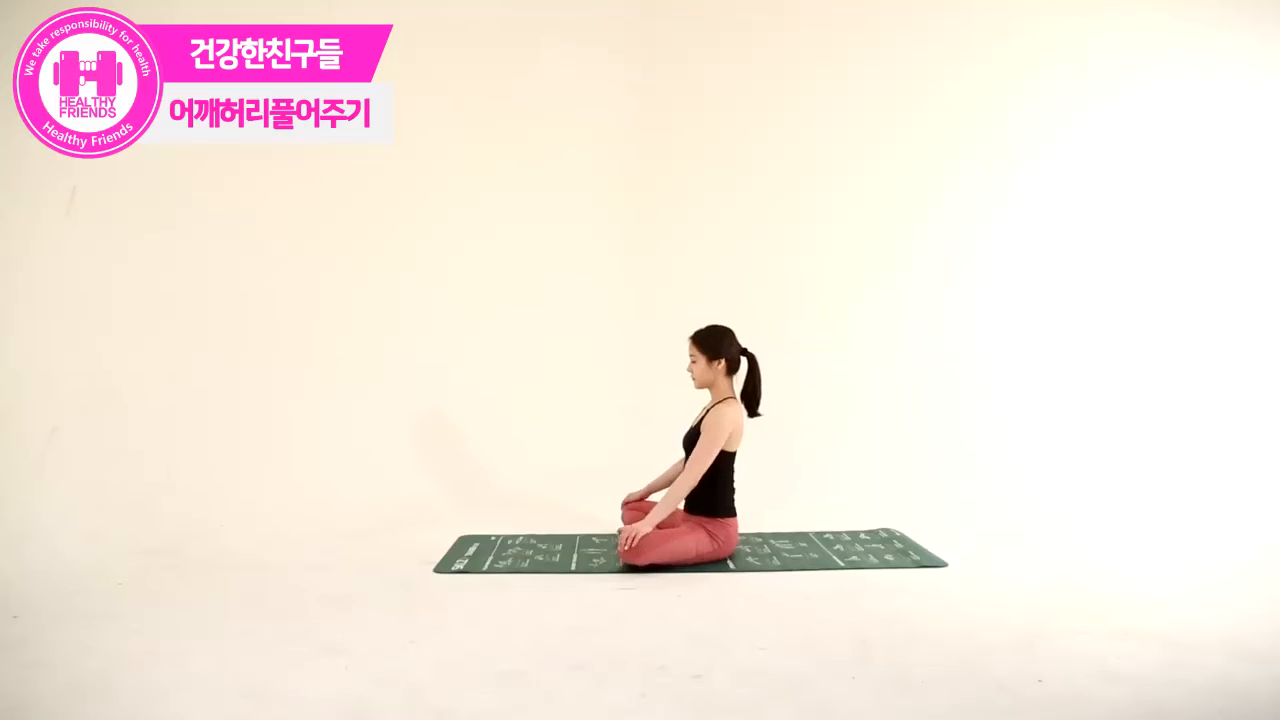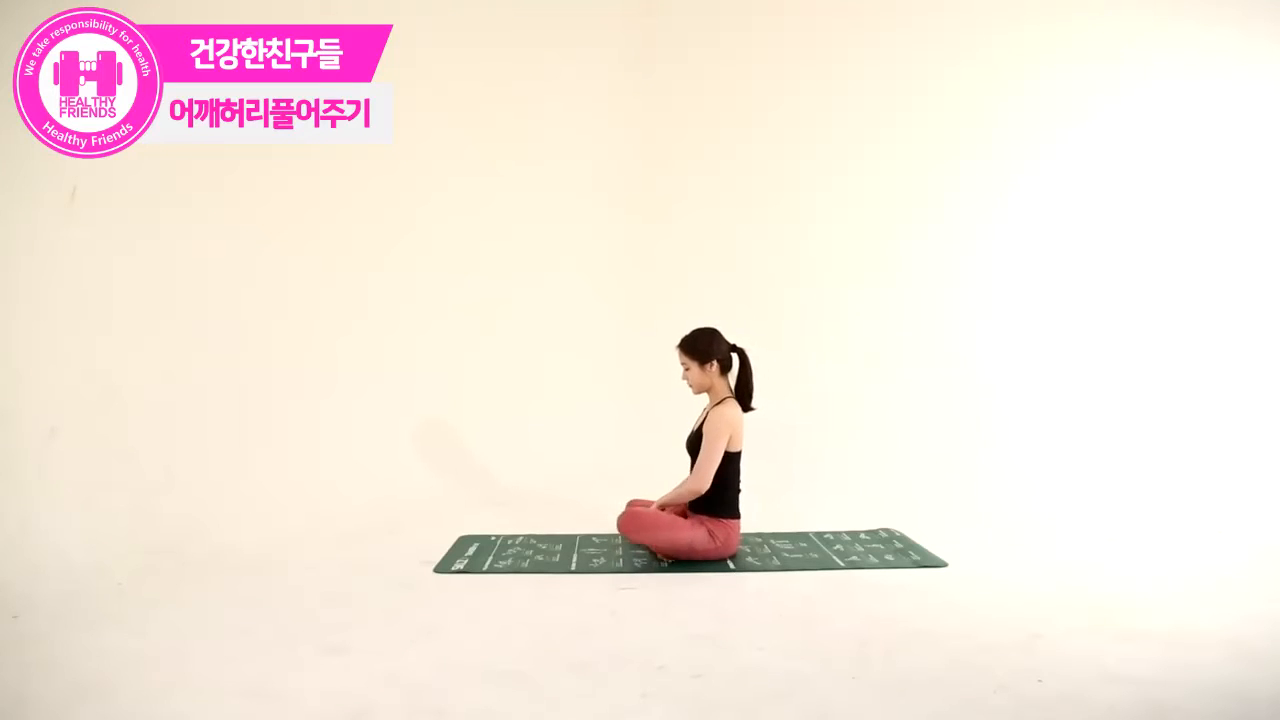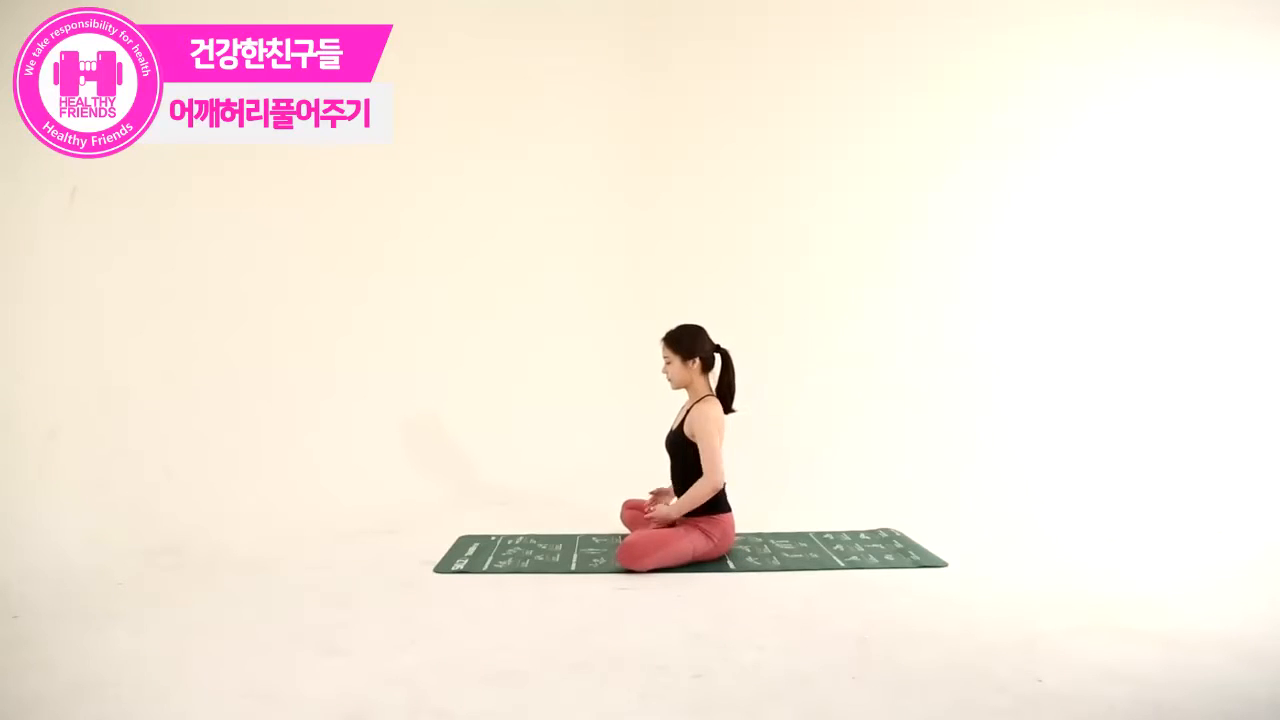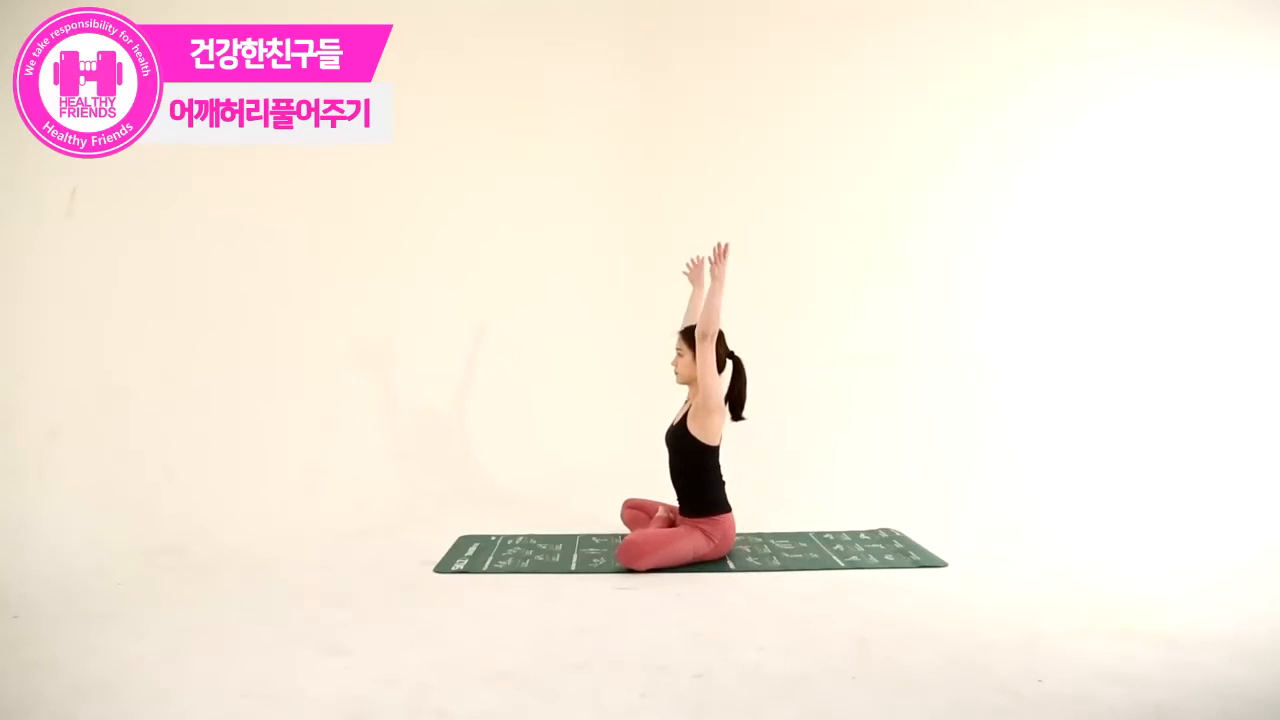
dt=1s
person 1, frame 1
left shoulder: (724, 413)
right shoulder: (716, 408)
left elbow: (690, 478)
right elbow: (686, 463)
left wrist: (649, 523)
right wrist: (645, 492)
left hip: (715, 532)
right hip: (697, 520)
left knee: (631, 548)
right knee: (633, 511)
person 1, frame 2
left shoulder: (723, 414)
right shoulder: (717, 408)
left elbow: (699, 484)
left wrist: (662, 502)
right wrist: (668, 503)
left hip: (716, 531)
right hip: (701, 519)
left knee: (630, 522)
right knee: (634, 508)
person 1, frame 3
left shoulder: (705, 411)
right shoulder: (693, 406)
left elbow: (715, 478)
left wrist: (672, 511)
right wrist: (672, 493)
left hip: (710, 527)
right hip: (694, 517)
left knee: (630, 553)
right knee: (631, 508)
person 1, frame 4
left shoulder: (710, 404)
right shoulder: (695, 399)
left elbow: (706, 337)
right elbow: (694, 333)
left wrist: (718, 282)
right wrist: (697, 289)
left hip: (711, 529)
right hip: (692, 517)
left knee: (630, 553)
right knee: (631, 508)
